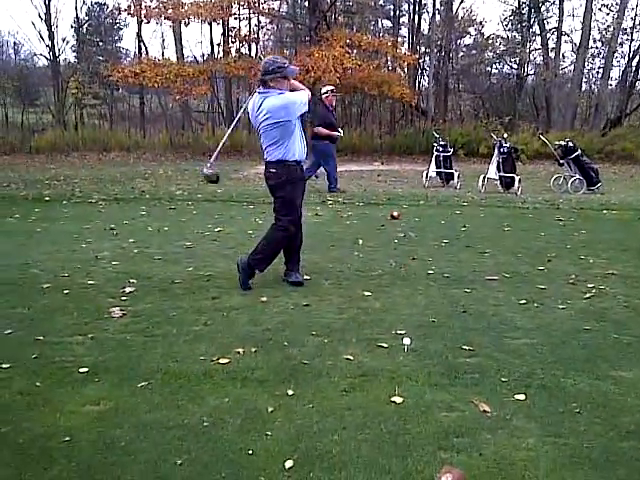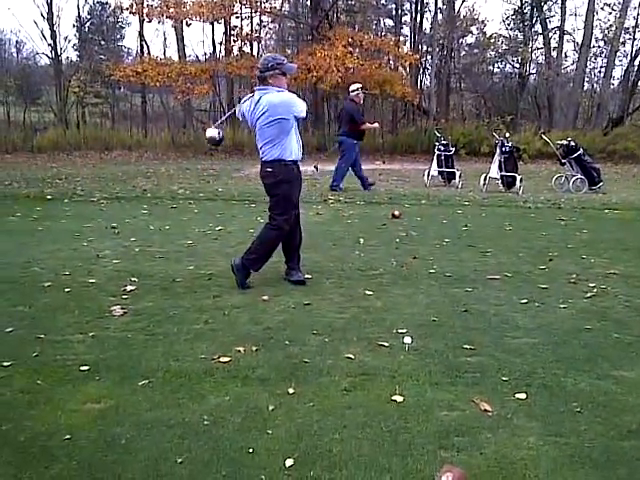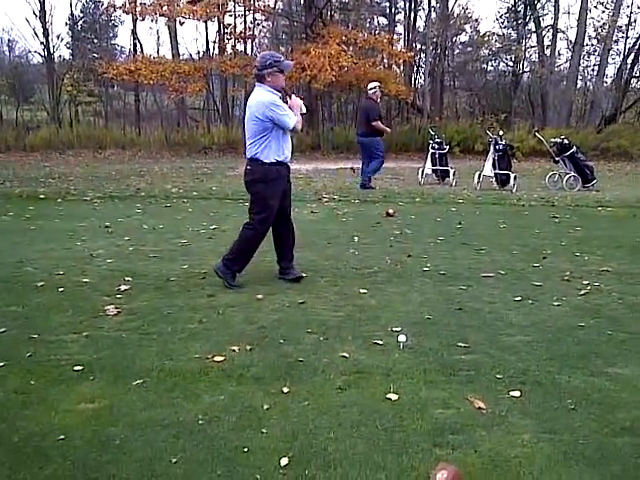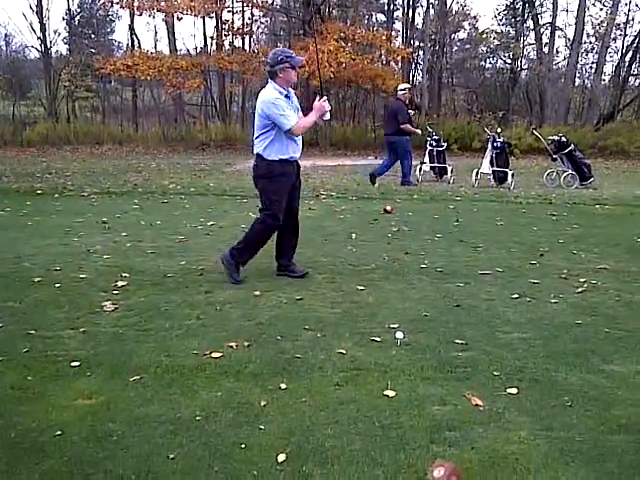
dt=0.4s
person 1, frame 1
left shoulder: (256, 100)
right shoulder: (283, 102)
right elbow: (305, 94)
left wrist: (285, 80)
right wrist: (289, 82)
left hip: (281, 168)
right hip: (286, 171)
left knee: (293, 220)
right knee: (285, 223)
left ankle: (292, 268)
right ankle: (251, 263)
person 1, frame 2
left shoulder: (251, 102)
right shoulder: (285, 100)
left elbow: (239, 111)
right elbow: (303, 108)
left wrist: (259, 89)
left hip: (272, 167)
right hip: (283, 170)
left knee: (290, 219)
right knee: (279, 222)
left ankle: (293, 267)
right ankle: (245, 264)
person 1, frame 3
left shoulder: (263, 96)
right shoulder: (268, 100)
right elbow: (295, 126)
left wrist: (290, 108)
right wrist: (296, 109)
left hip: (276, 169)
right hip: (265, 172)
left knee: (283, 218)
right knee: (260, 223)
left ankle: (286, 266)
right ankle: (228, 265)
person 1, frame 4
left shoulder: (289, 94)
right shoulder: (271, 98)
left elbow: (296, 124)
right elbow: (296, 129)
left wrist: (315, 115)
right wrist: (316, 113)
left hip: (290, 166)
right hip: (271, 168)
left knee: (290, 217)
right knee: (270, 218)
left ankle: (285, 263)
right ankle: (234, 257)
